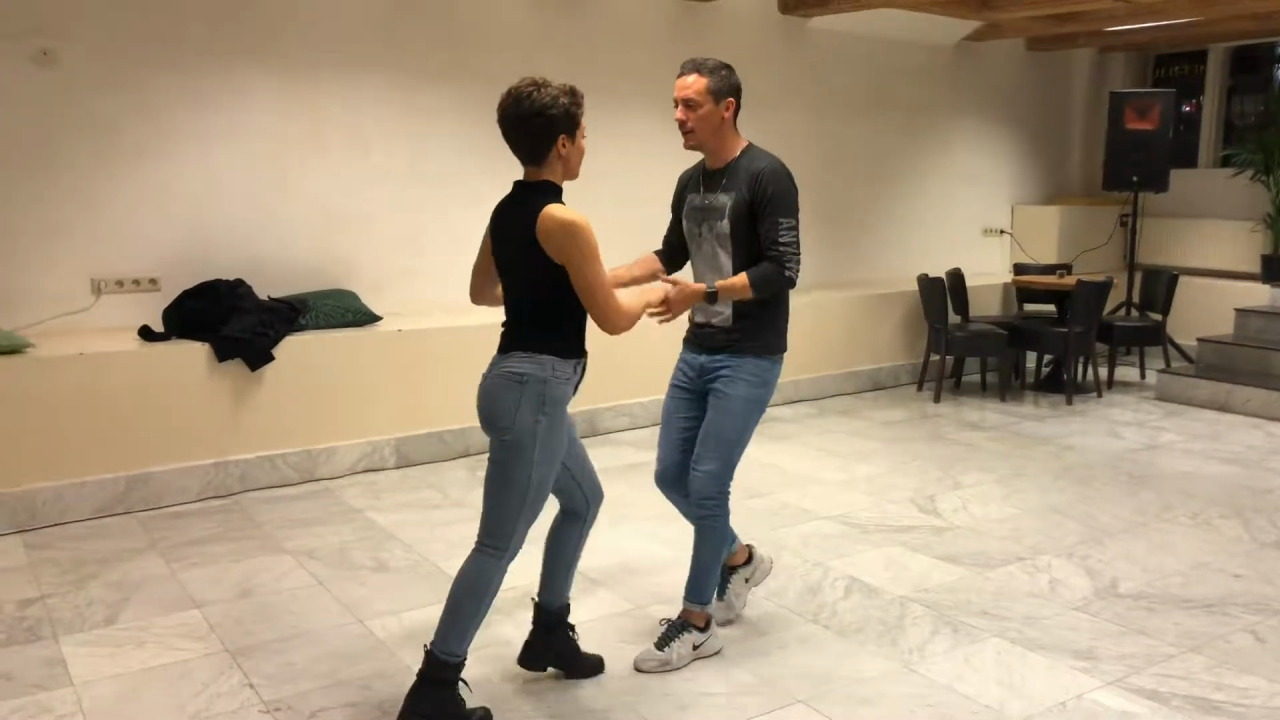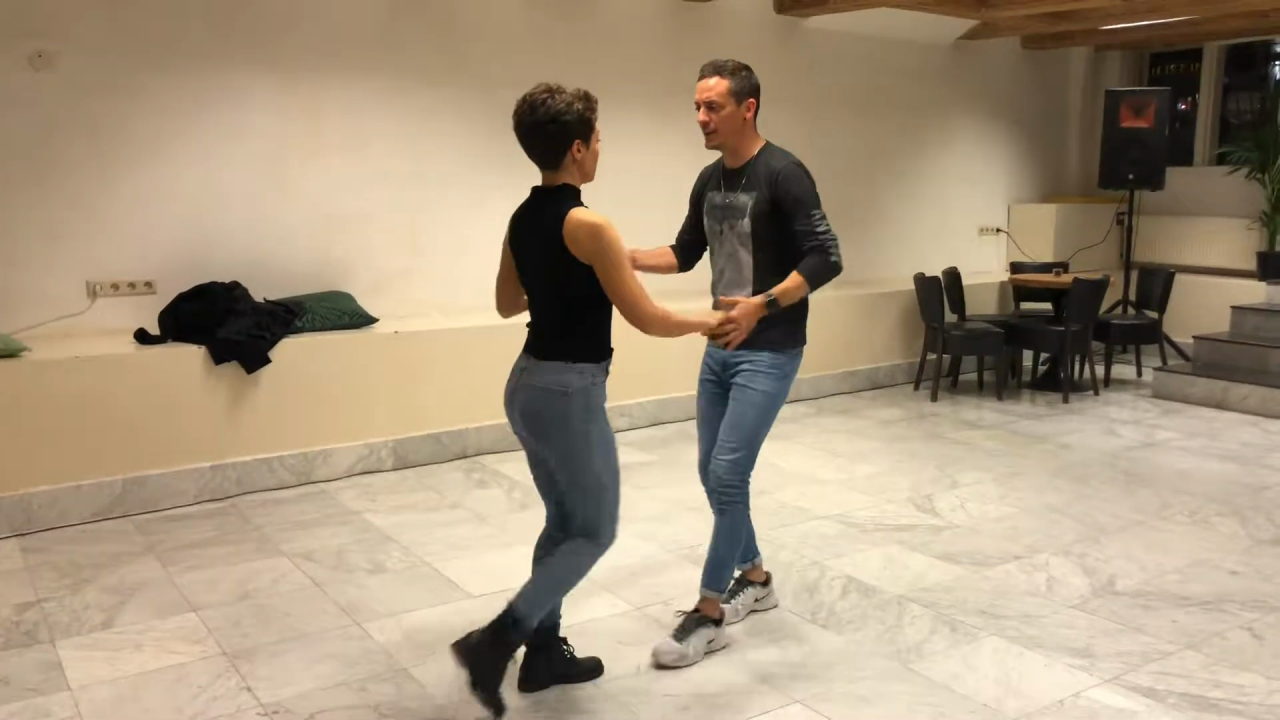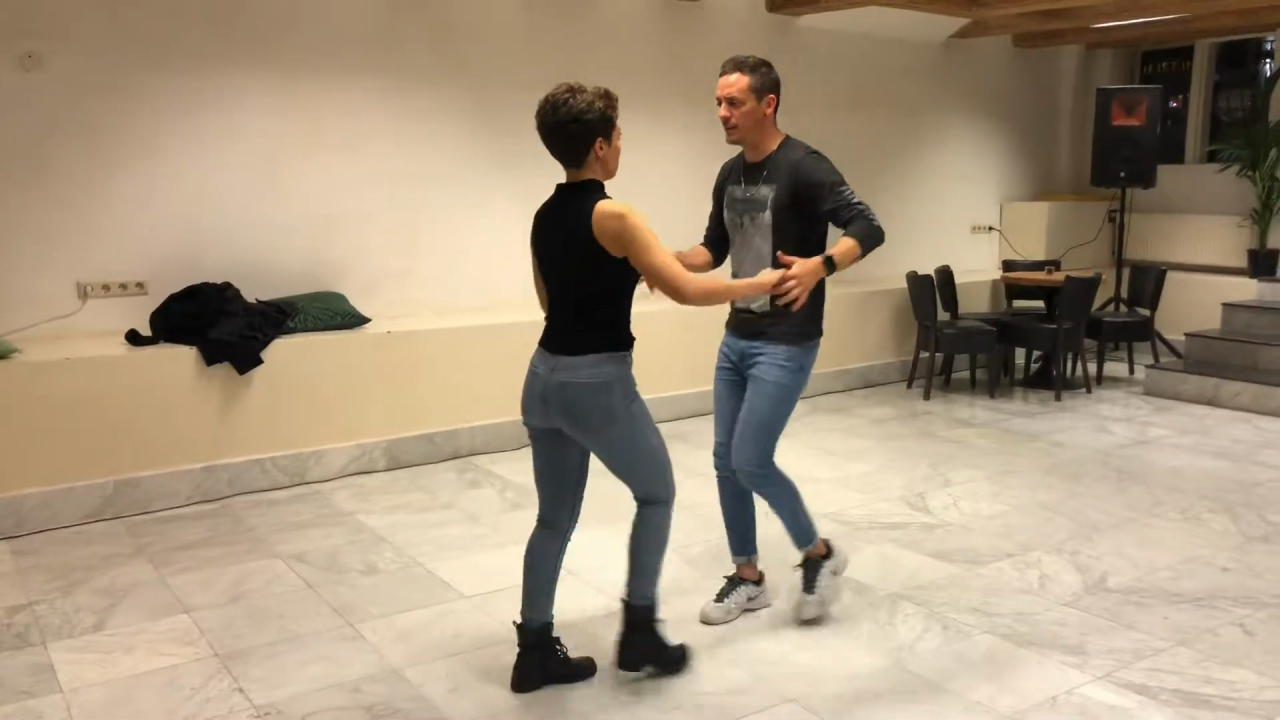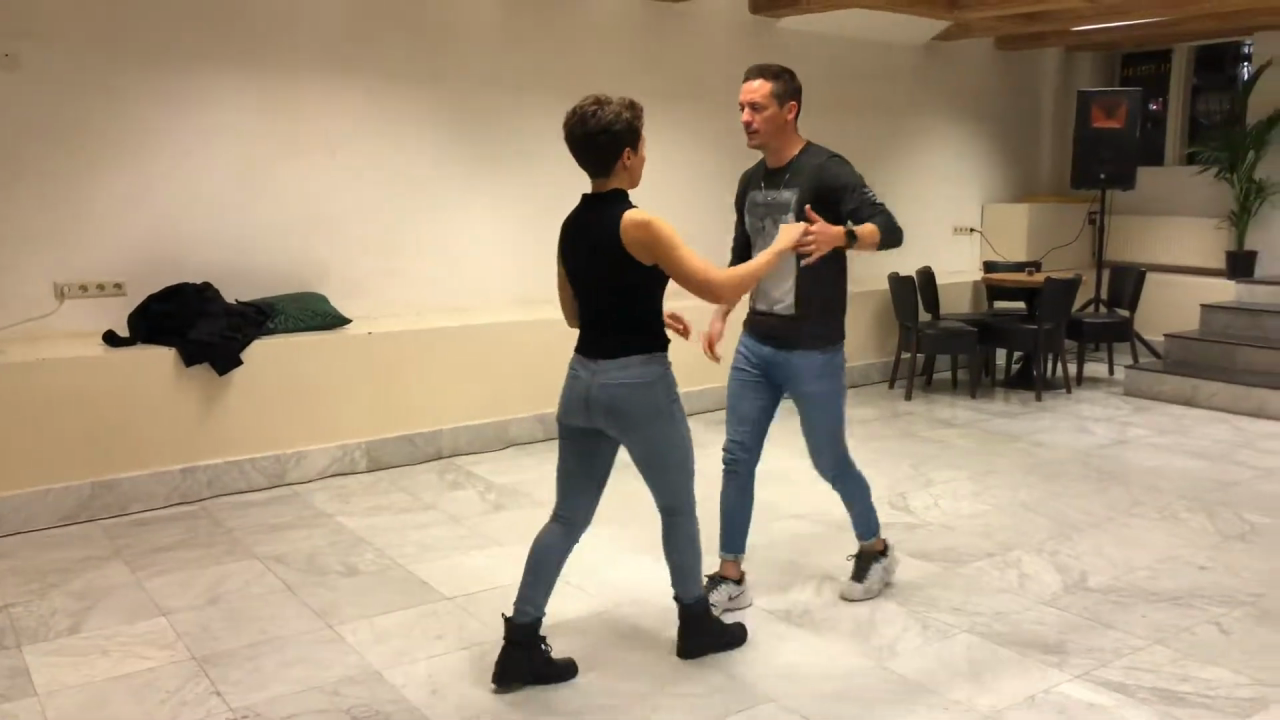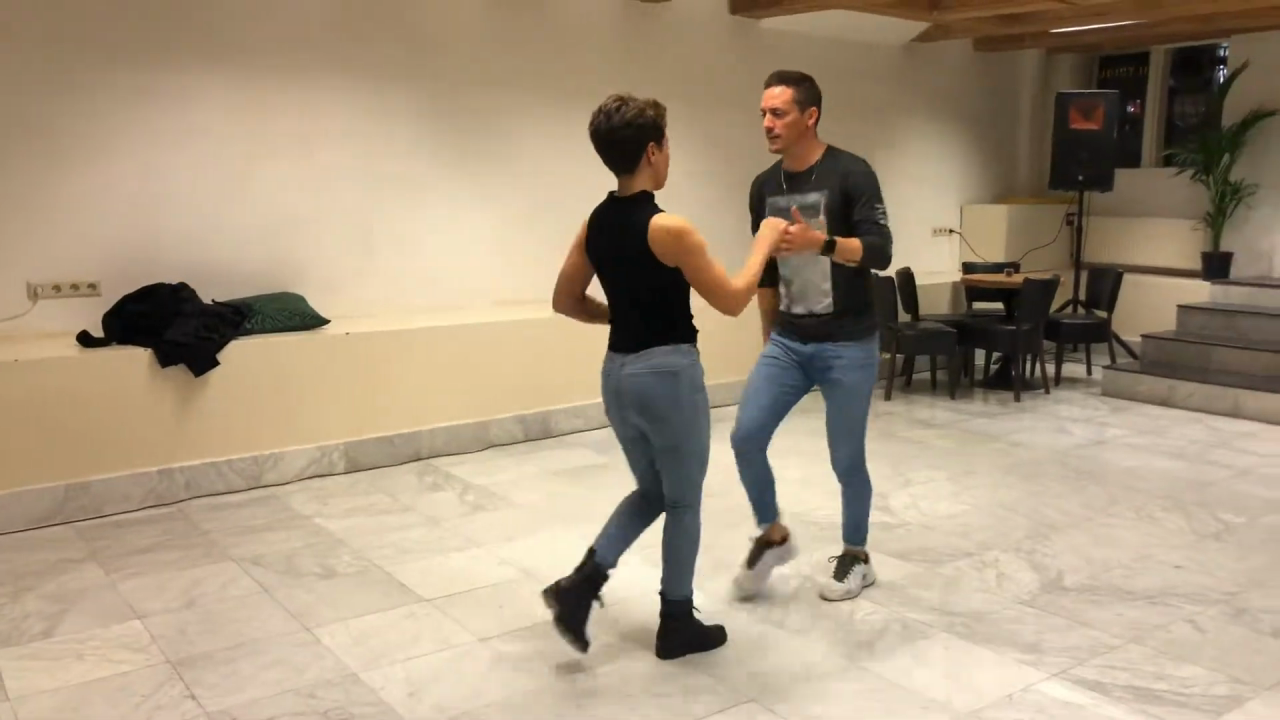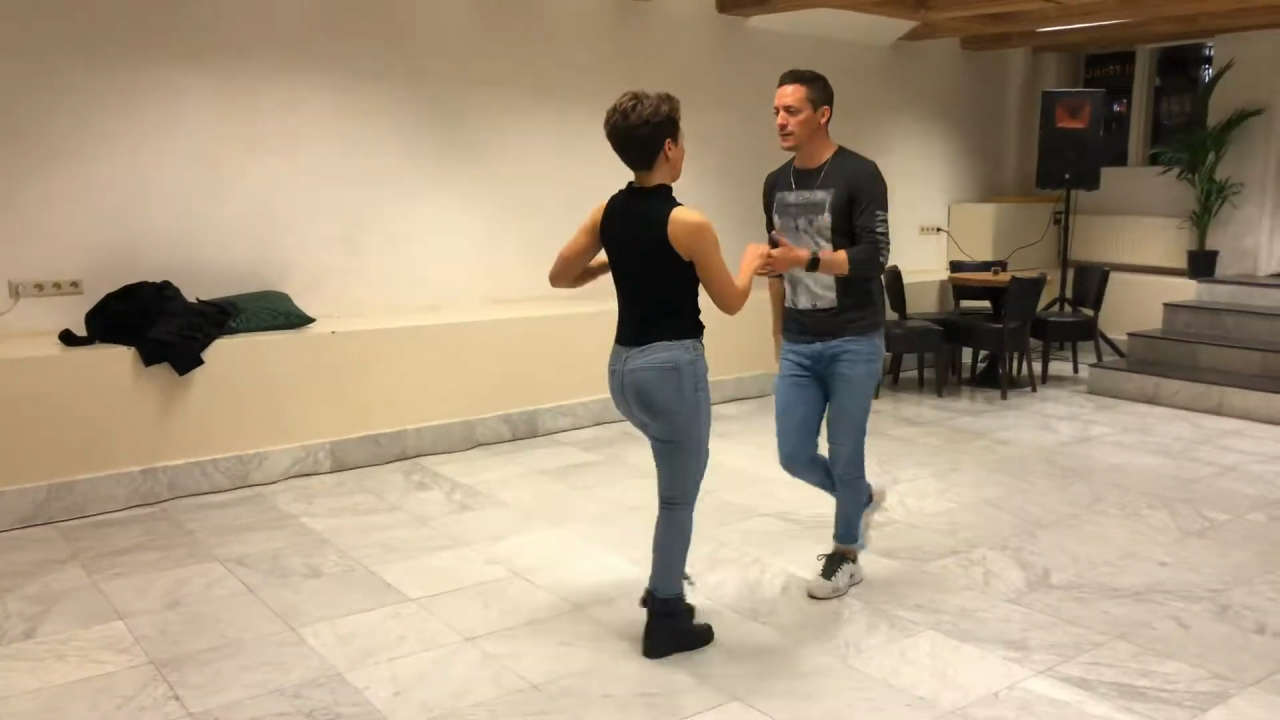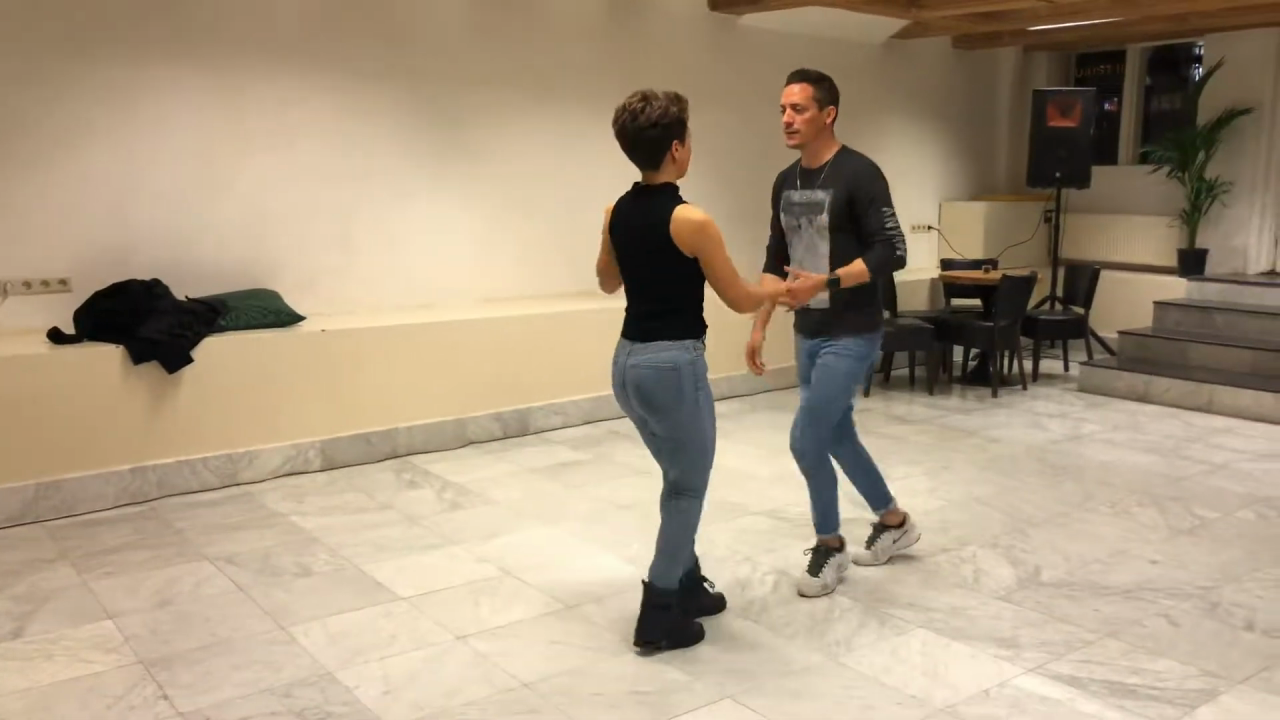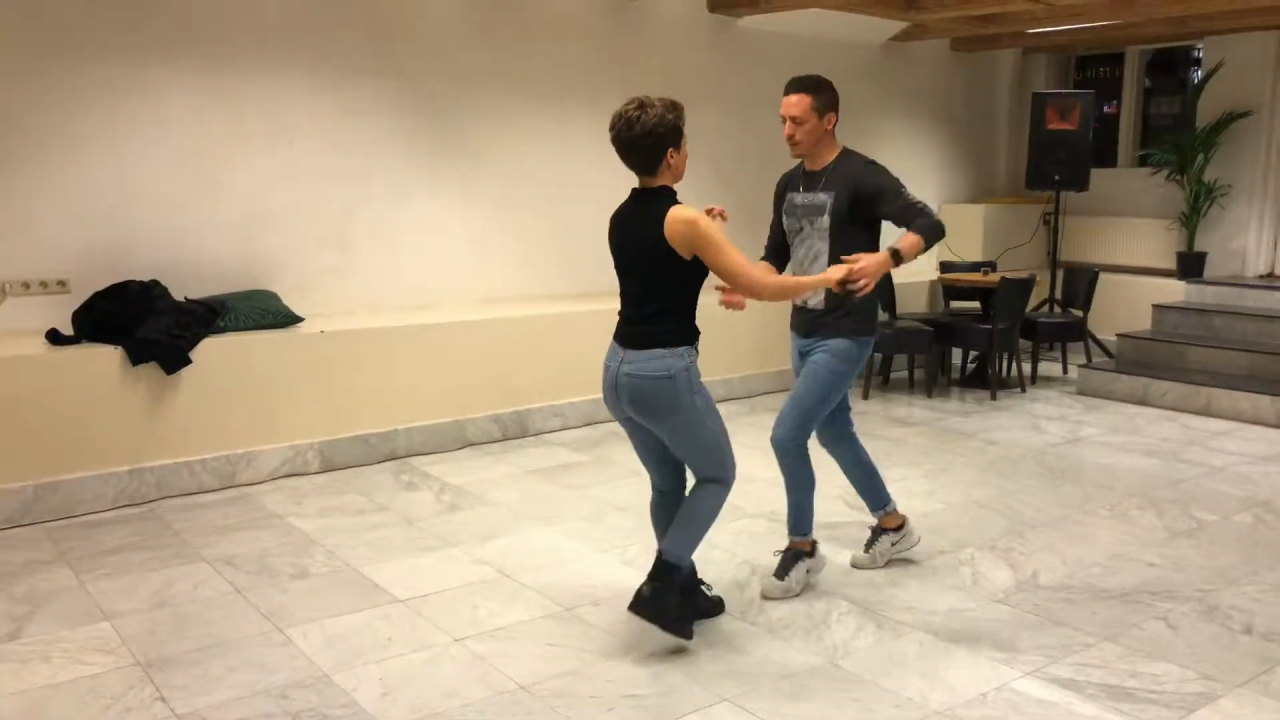
dt=0.2s
person 1, frame 1
left shoulder: (507, 212)
right shoulder: (563, 222)
left elbow: (481, 292)
right elbow: (612, 319)
right wrist: (651, 296)
left hip: (516, 378)
right hip: (533, 389)
left knee: (584, 500)
right knee: (499, 542)
left ankle: (550, 633)
person 1, frame 2
left shoulder: (523, 217)
right shoulder: (585, 225)
right elbow: (644, 317)
right wrist: (702, 322)
left hip: (529, 381)
right hip: (569, 391)
left knee: (569, 522)
right knee: (590, 533)
left ankle: (542, 648)
right ankle: (493, 639)
person 1, frame 3
left shoulder: (545, 217)
right shoulder: (611, 216)
right elbow: (686, 290)
right wrist: (761, 281)
left hip: (544, 377)
right hip: (597, 383)
left knee: (554, 517)
right knee: (657, 495)
left ankle: (535, 650)
right ankle: (638, 630)
person 1, frame 4
left shoulder: (573, 226)
right shoulder: (638, 224)
right elbow: (721, 289)
right wrist: (780, 245)
left hip: (583, 380)
right hip: (639, 383)
left knee: (570, 514)
right knee: (677, 506)
left ankle: (521, 645)
right ankle: (696, 624)
person 1, frame 5
left shoulder: (596, 223)
right shoulder: (668, 229)
left elbow: (565, 301)
right elbow: (732, 302)
right wrist: (765, 243)
left hip: (618, 373)
right hip: (668, 374)
left knee: (653, 491)
right knee: (683, 500)
left ankle: (581, 583)
right ankle: (676, 623)
person 1, frame 6
left shoulder: (607, 213)
right shoulder: (687, 223)
left elbow: (561, 276)
right elbow: (730, 301)
right wrist: (752, 262)
left hip: (624, 364)
right hip: (673, 367)
left knee: (675, 479)
right knee: (679, 495)
left ankle: (663, 593)
right ankle: (665, 623)
person 1, frame 7
left shoulder: (619, 212)
right shoulder: (691, 221)
right elbow: (741, 299)
right wrist: (780, 290)
left hip: (627, 360)
right hip: (671, 366)
left knee: (680, 477)
right knee: (687, 490)
left ankle: (686, 587)
right ankle: (660, 614)
person 1, frame 8
left shoulder: (621, 219)
right shoulder: (681, 221)
right elbow: (760, 288)
right wrist: (829, 277)
left hip: (619, 369)
right hip: (664, 374)
left knee: (667, 484)
right knee: (718, 475)
left ankle: (684, 591)
right ankle: (662, 586)
person 2, frame 1
left shoulder: (766, 176)
right shoulder: (689, 183)
left elbow: (783, 271)
right elbow: (671, 257)
left wrist: (702, 294)
right wrist: (606, 279)
left hip: (749, 360)
right hip: (695, 354)
left knee: (706, 485)
right knee: (671, 478)
left ankle: (696, 622)
right ankle: (740, 559)
person 2, frame 2
left shoulder: (784, 174)
right shoulder: (708, 180)
left elbow: (825, 259)
right elbow: (684, 254)
left wrist: (763, 305)
right wrist: (626, 257)
left hip: (770, 350)
right hip: (721, 349)
left knee: (726, 472)
right knee: (714, 472)
left ankle: (707, 609)
right ankle: (753, 579)
person 2, frame 3
left shoulder: (804, 167)
right shoulder: (728, 175)
left elbow: (869, 230)
left wrist: (821, 264)
right wrist: (677, 261)
left hip: (787, 343)
right hip: (736, 339)
left knee: (752, 462)
right knee: (727, 459)
left ankle: (818, 554)
right ankle: (747, 576)
person 2, frame 4
left shoulder: (827, 170)
right shoulder: (749, 183)
left elbow: (890, 231)
left wrist: (841, 236)
right wrist: (720, 316)
left hip: (814, 350)
right hip: (757, 345)
left knee: (829, 461)
right knee: (736, 458)
left ankle: (875, 550)
right ankle: (730, 576)
person 2, frame 5
left shoulder: (851, 174)
right shoulder: (763, 187)
left elbow: (880, 253)
left wrist: (820, 242)
right wrist: (767, 338)
left hip: (850, 344)
right hip: (787, 342)
left knee: (846, 457)
right knee: (745, 436)
left ankle: (855, 557)
right ankle: (771, 536)
person 2, frame 6
left shoulder: (858, 175)
right shoulder: (776, 183)
left elbow: (874, 257)
left wrist: (808, 259)
right wrist: (778, 331)
left hip: (855, 339)
right hip: (798, 342)
left knee: (845, 452)
right knee: (793, 456)
left ankle: (845, 554)
right ankle: (857, 500)
person 2, frame 7
left shoulder: (859, 175)
right shoulder: (785, 183)
left elbow: (890, 253)
left wrist: (825, 283)
right wrist: (759, 324)
left hip: (851, 336)
right hip: (809, 336)
left knee: (806, 441)
right knee: (837, 437)
left ankle: (828, 547)
right ankle: (894, 521)
person 2, frame 8
left shoulder: (860, 176)
right shoulder: (788, 184)
left elbow: (929, 227)
right elbow: (775, 256)
left wrist: (888, 258)
right wrist: (744, 287)
left hip: (843, 337)
right hip: (803, 334)
left knee: (786, 435)
right knee: (834, 435)
left ankle: (802, 548)
right ankle: (894, 525)
